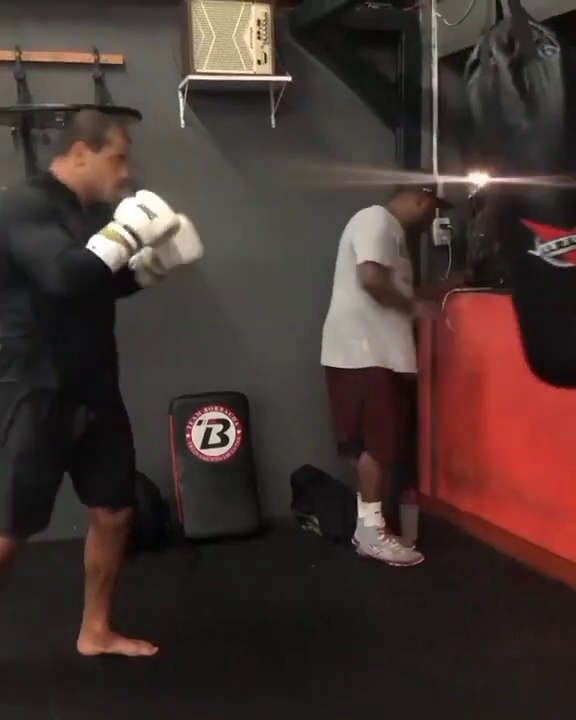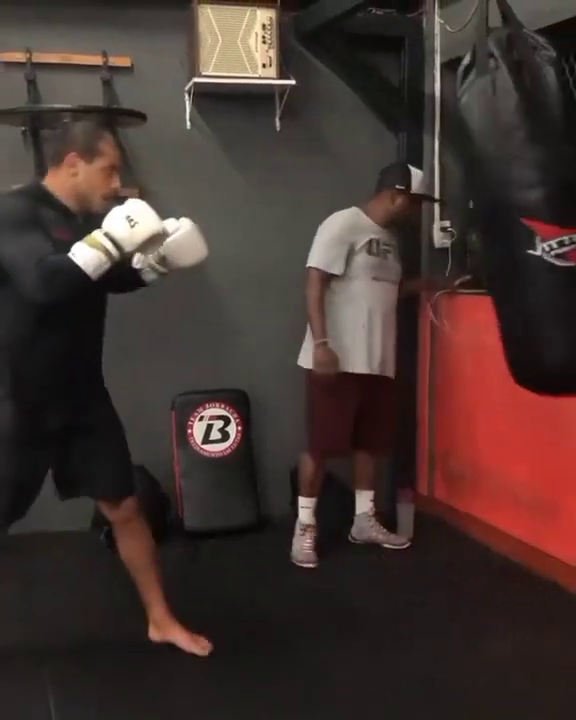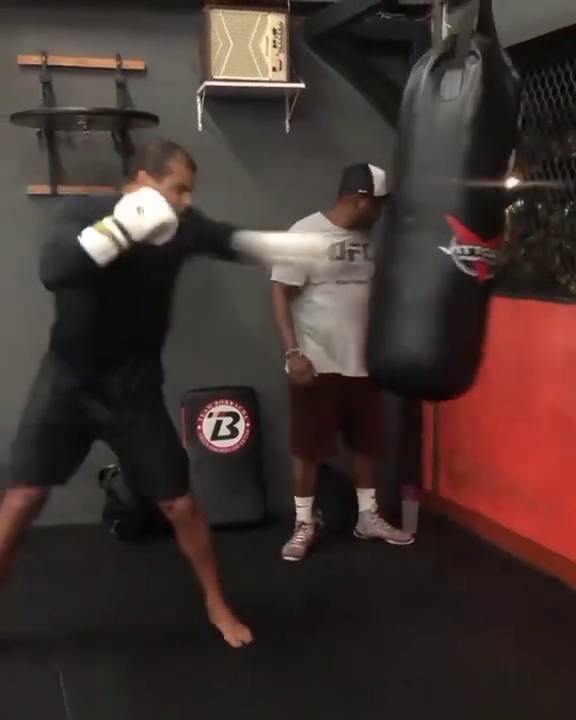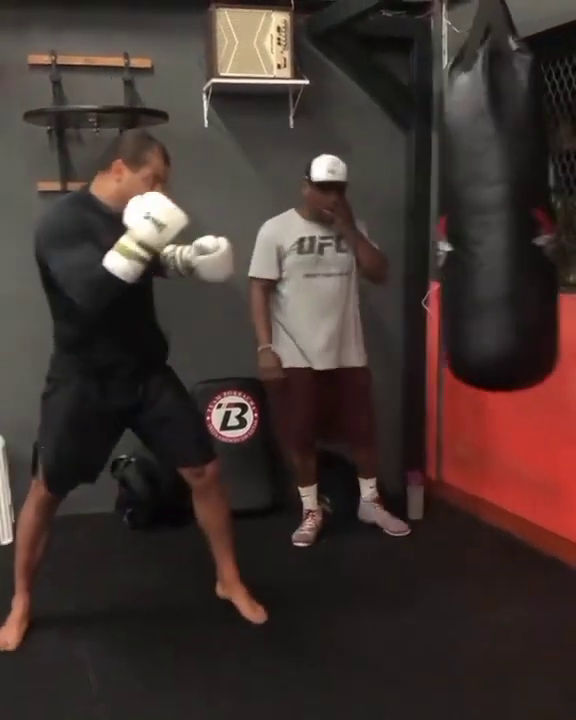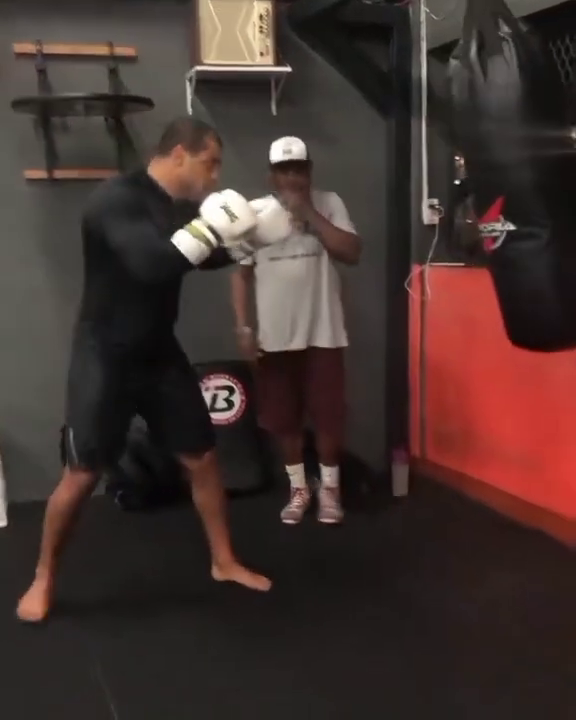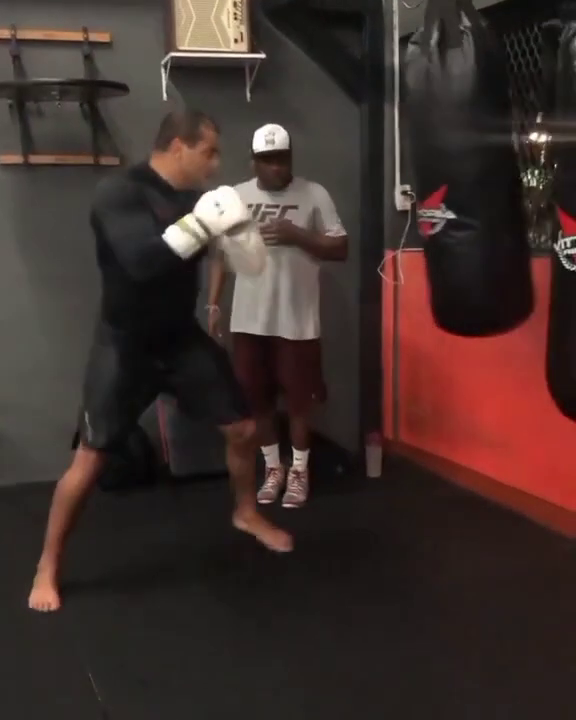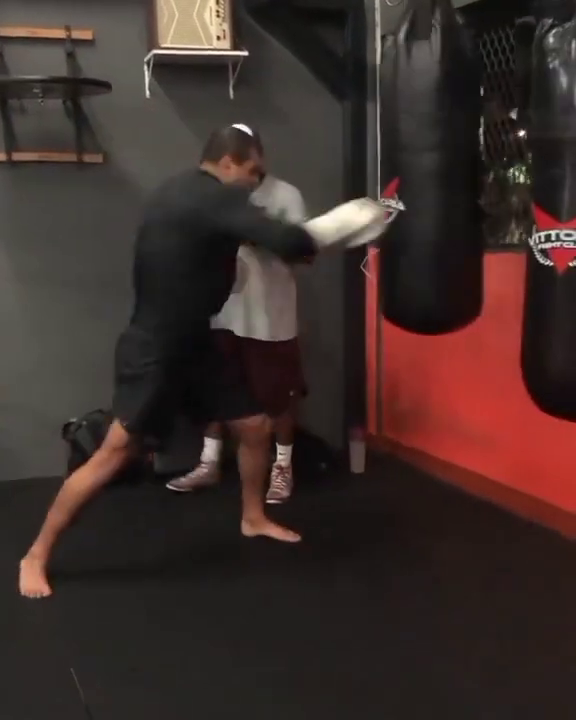
dt=0.4s
person 1, frame 1
left shoulder: (93, 209)
right elbow: (64, 278)
left wrist: (157, 258)
right wrist: (128, 231)
left hip: (95, 391)
left knee: (113, 514)
left ankle: (96, 630)
person 1, frame 2
left shoulder: (87, 217)
left elbow: (117, 277)
right elbow: (44, 284)
left wrist: (161, 255)
right wrist: (111, 238)
left hip: (83, 395)
left knee: (124, 509)
left ankle: (161, 620)
person 1, frame 3
left shoulder: (177, 223)
right shoulder: (81, 213)
left elbow: (224, 240)
right elbow: (55, 269)
left wrist: (279, 244)
right wrist: (119, 224)
left hip: (135, 391)
right hip: (67, 383)
left knee: (178, 504)
left ankle: (216, 606)
person 1, frame 4
left shoulder: (132, 213)
right shoulder: (62, 222)
right elbow: (92, 295)
left wrist: (187, 258)
right wrist: (141, 239)
left hip: (147, 369)
right hip: (84, 378)
left knee: (204, 472)
right knee: (46, 492)
left ankle: (230, 582)
person 1, frame 5
left shoulder: (177, 201)
right shoulder: (116, 197)
left elbow: (197, 256)
right elbow: (150, 265)
left wrist: (240, 236)
right wrist: (212, 226)
left hip: (158, 351)
right hip: (103, 355)
left knee: (202, 459)
right knee: (81, 476)
left ankle: (224, 562)
right ankle: (44, 579)
person 1, frame 6
left shoulder: (190, 192)
right shoulder: (119, 193)
right elbow: (113, 259)
left wrist: (232, 237)
right wrist: (202, 225)
left hip: (182, 335)
right hip: (124, 341)
left knee: (243, 431)
right knee: (91, 460)
left ankle: (248, 516)
right ankle: (48, 566)
person 1, frame 7
left shoulder: (179, 193)
right shoulder: (209, 197)
right elbow: (284, 238)
right wrist: (346, 221)
left hip: (190, 343)
right hip: (157, 349)
left knee: (255, 426)
right knee: (115, 457)
left ankle: (253, 518)
right ankle: (37, 554)
person 2, frame 1
left shoulder: (392, 230)
right shoulder: (376, 220)
right elbow: (371, 278)
right wrist: (416, 306)
left hip: (384, 353)
right hip: (360, 352)
left knee: (381, 442)
right knee: (372, 442)
left ankle: (368, 526)
right ankle: (373, 534)
person 2, frame 2
left shoulder: (389, 235)
right shoulder: (342, 225)
right elbow: (315, 283)
left wrist: (427, 287)
right wrist: (321, 344)
left hip: (377, 360)
right hip: (338, 359)
left knee: (371, 441)
right knee: (322, 442)
left ankle: (364, 521)
right ankle: (304, 526)
person 2, frame 3
left shoulder: (367, 237)
right shoulder: (305, 233)
right elbow: (281, 294)
right wrist: (293, 352)
left hip: (362, 361)
right hip: (317, 362)
left knee: (367, 442)
right knee: (309, 447)
left ankle: (368, 517)
right ankle: (304, 524)
person 2, frame 4
left shoulder: (352, 227)
right shoulder: (275, 230)
left elbow: (379, 274)
right elbow: (260, 290)
left wrist: (349, 231)
right wrist: (265, 347)
left hip: (347, 353)
right hip: (296, 356)
left knee: (361, 432)
right knee: (300, 438)
left ankle: (371, 502)
right ankle: (311, 512)
person 2, frame 5
left shoulder: (328, 204)
left elbow: (352, 252)
right elbow: (241, 274)
left wrist: (310, 216)
right wrist: (243, 327)
left hip: (323, 333)
right hip: (275, 337)
left knee: (327, 414)
right knee: (284, 418)
left ankle: (329, 488)
right ankle: (299, 488)
person 2, frame 6
left shoulder: (314, 195)
right shoulder: (237, 197)
left elbow: (339, 249)
right elbow: (222, 252)
left wrist: (297, 235)
right wrist: (212, 304)
left hip: (295, 321)
right hip: (247, 320)
left knee: (299, 399)
right knee: (255, 400)
left ankle: (299, 471)
right ankle: (274, 468)
person 2, frame 7
left shoulder: (284, 195)
left hip: (271, 319)
right hip: (225, 317)
left knee: (279, 396)
left ankle: (282, 470)
right ankle: (208, 465)
